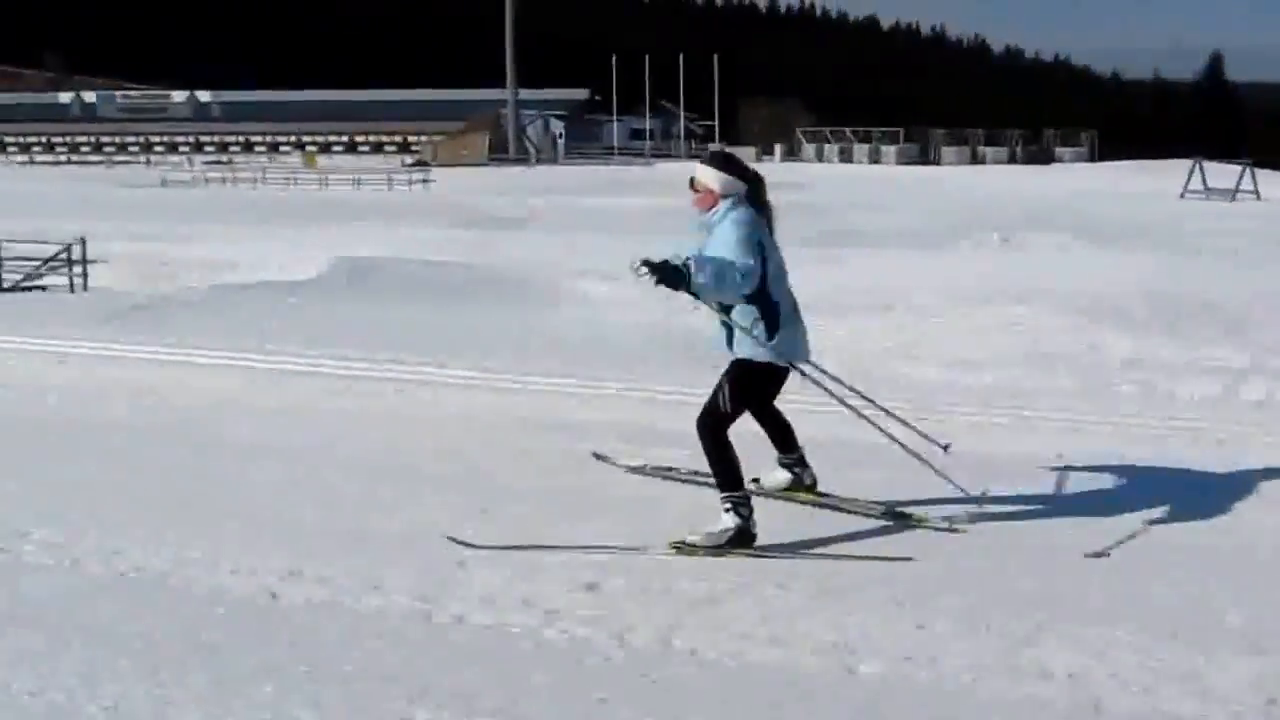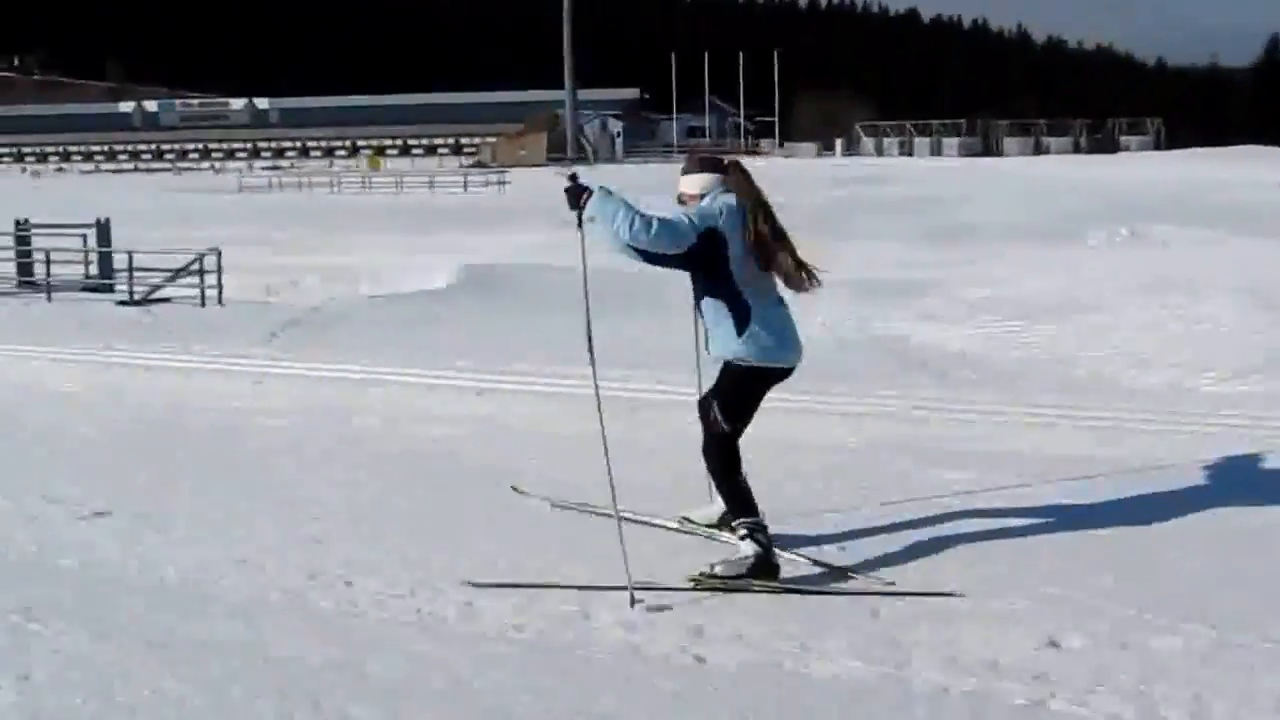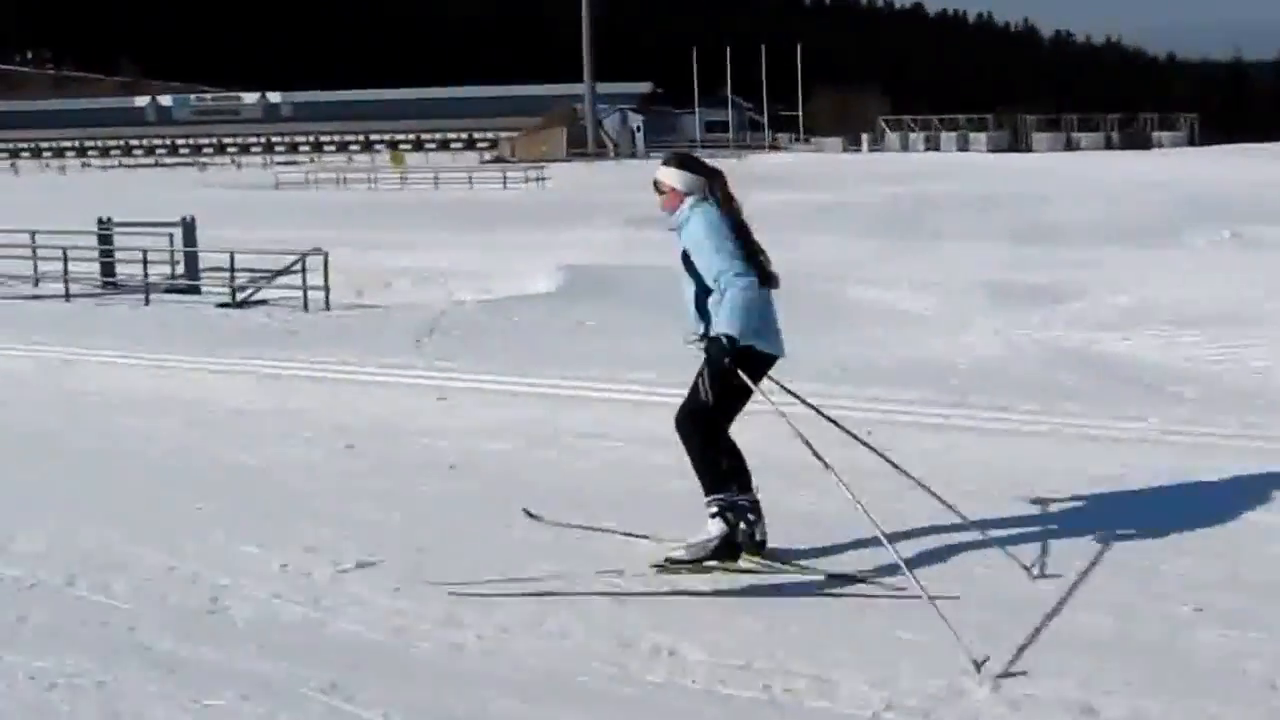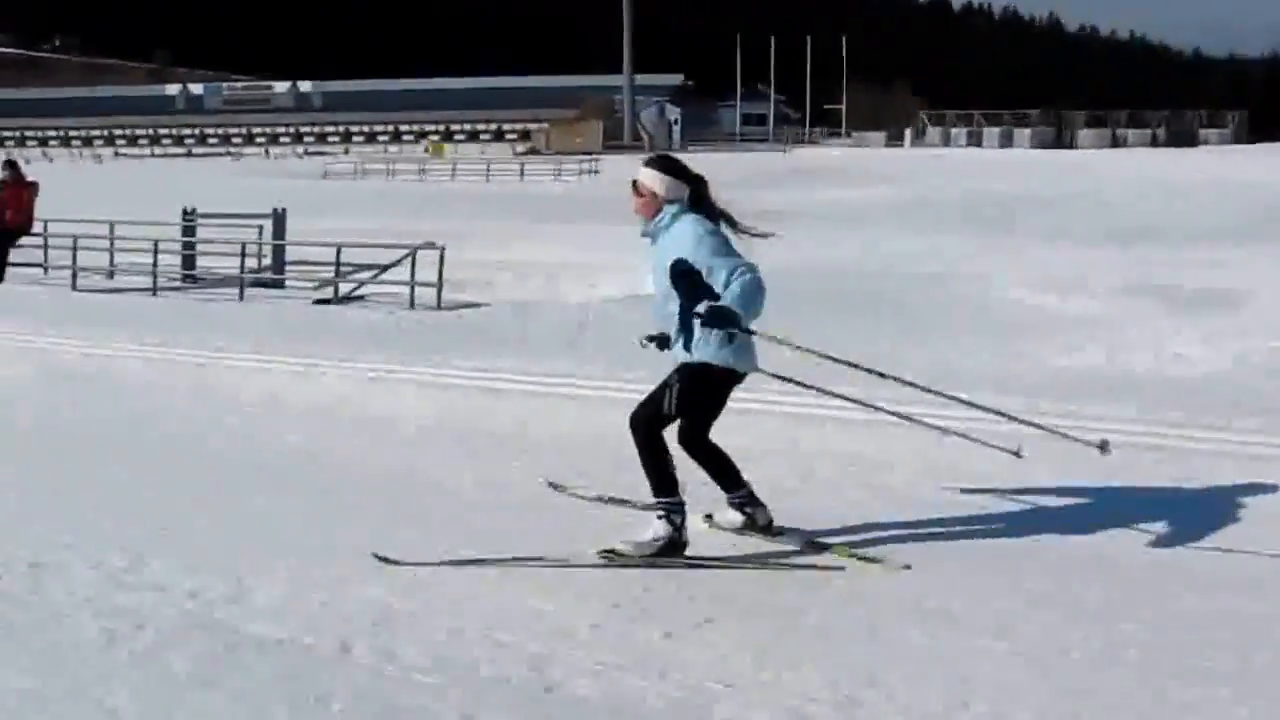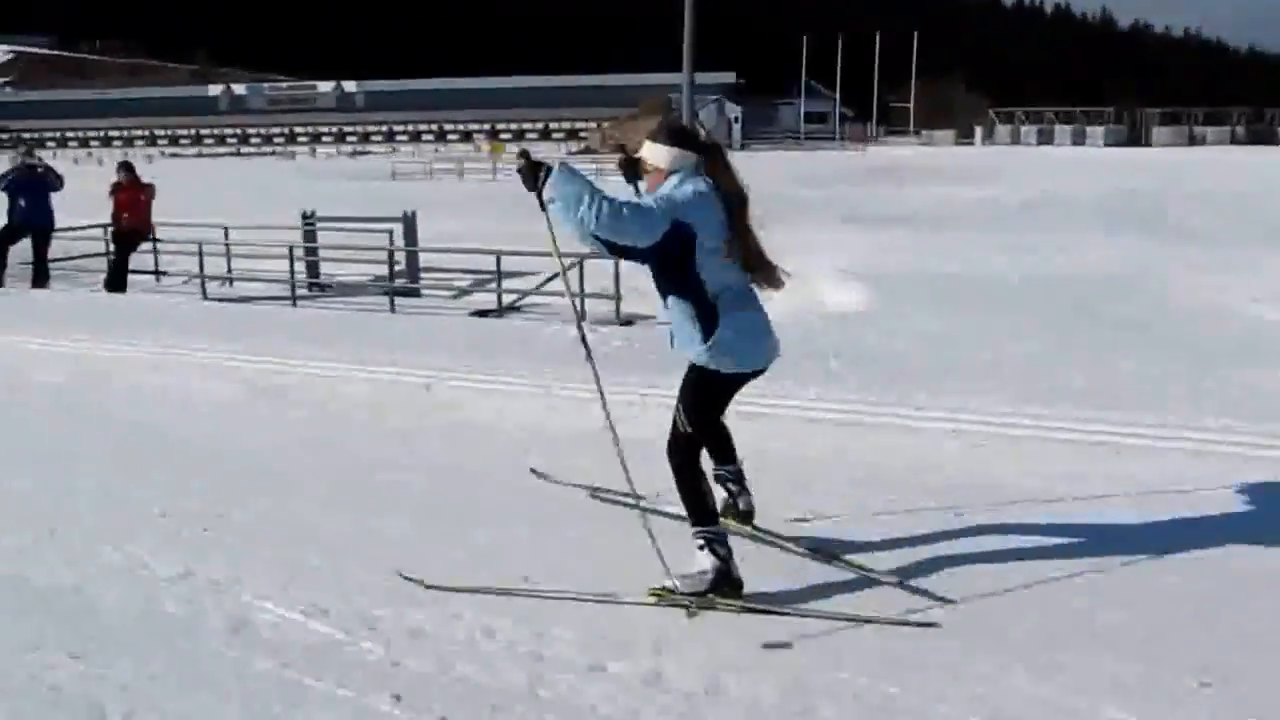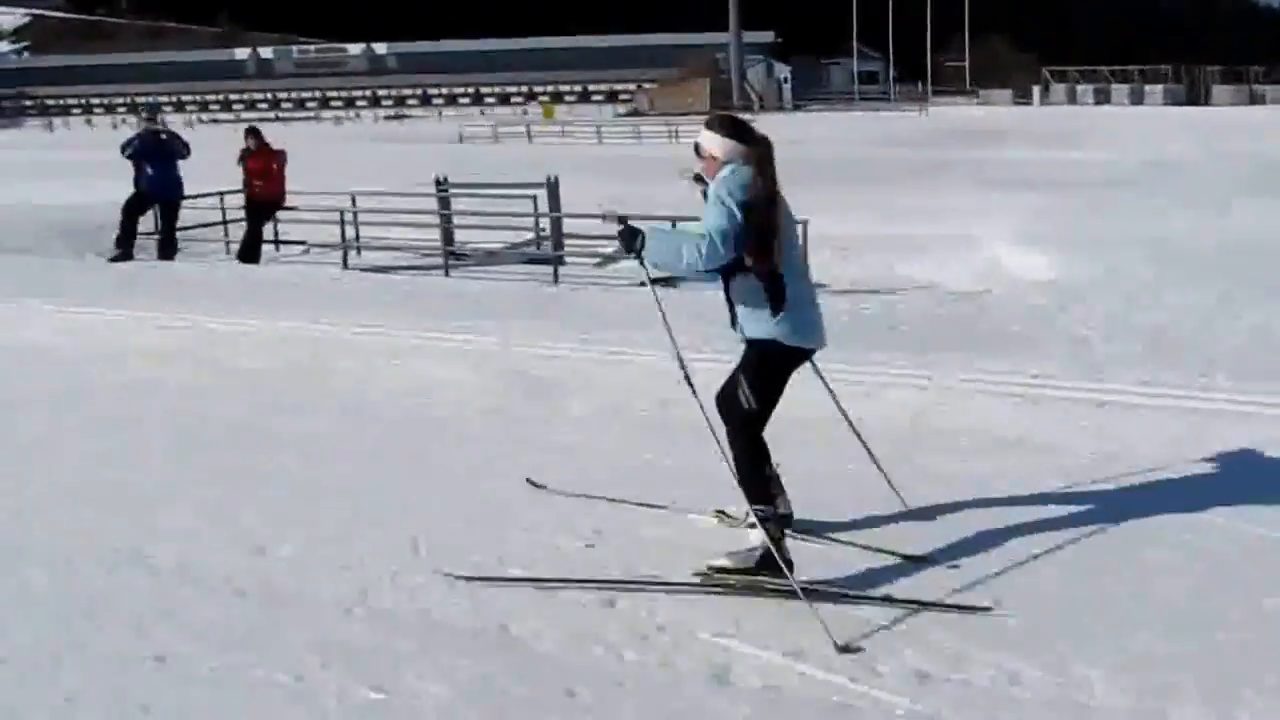
dt=0.4s
person 1, frame 1
left shoulder: (737, 225)
right shoulder: (740, 218)
left elbow: (739, 276)
right elbow: (719, 266)
left wrist: (685, 274)
right wrist: (674, 269)
left hip: (761, 346)
right hip: (777, 340)
left knee: (710, 425)
right knee: (758, 405)
left ankle: (737, 520)
right ankle: (795, 471)
person 1, frame 2
left shoulder: (709, 216)
right shoulder: (740, 214)
left elbow: (653, 236)
left wrist: (593, 201)
left hip: (749, 351)
right hip: (773, 346)
left knee: (717, 444)
right knee: (711, 411)
left ankle: (755, 549)
right ankle: (731, 507)
person 1, frame 3
left shoulder: (703, 223)
right shoulder: (701, 221)
left elbow: (742, 281)
left wrist: (731, 333)
left hip: (740, 342)
right hip: (742, 342)
left knee: (691, 421)
right knee: (711, 428)
left ankle: (723, 522)
right ankle: (747, 522)
person 1, frame 4
left shoulder: (693, 232)
right shoulder: (670, 232)
left elbow: (747, 281)
left wrist: (730, 311)
right wrist: (672, 332)
left hip: (714, 355)
right hip: (719, 353)
left knee: (645, 424)
right knee: (693, 436)
left ankle: (669, 528)
right ankle: (749, 509)
person 1, frame 5
left shoulder: (677, 205)
right shoulder: (709, 195)
left elbow: (613, 221)
left wrist: (547, 179)
right wrist: (640, 181)
left hip: (721, 350)
right hip: (754, 344)
left knee: (683, 448)
right knee: (700, 416)
left ankle: (716, 566)
right ankle: (735, 494)
person 1, frame 6
left shoulder: (732, 192)
right shoulder: (757, 191)
left elbow: (712, 250)
left wrist: (647, 244)
left hip: (776, 330)
right hip: (793, 325)
left knee: (742, 424)
right knee: (729, 404)
left ankle: (770, 544)
right ankle: (770, 501)
